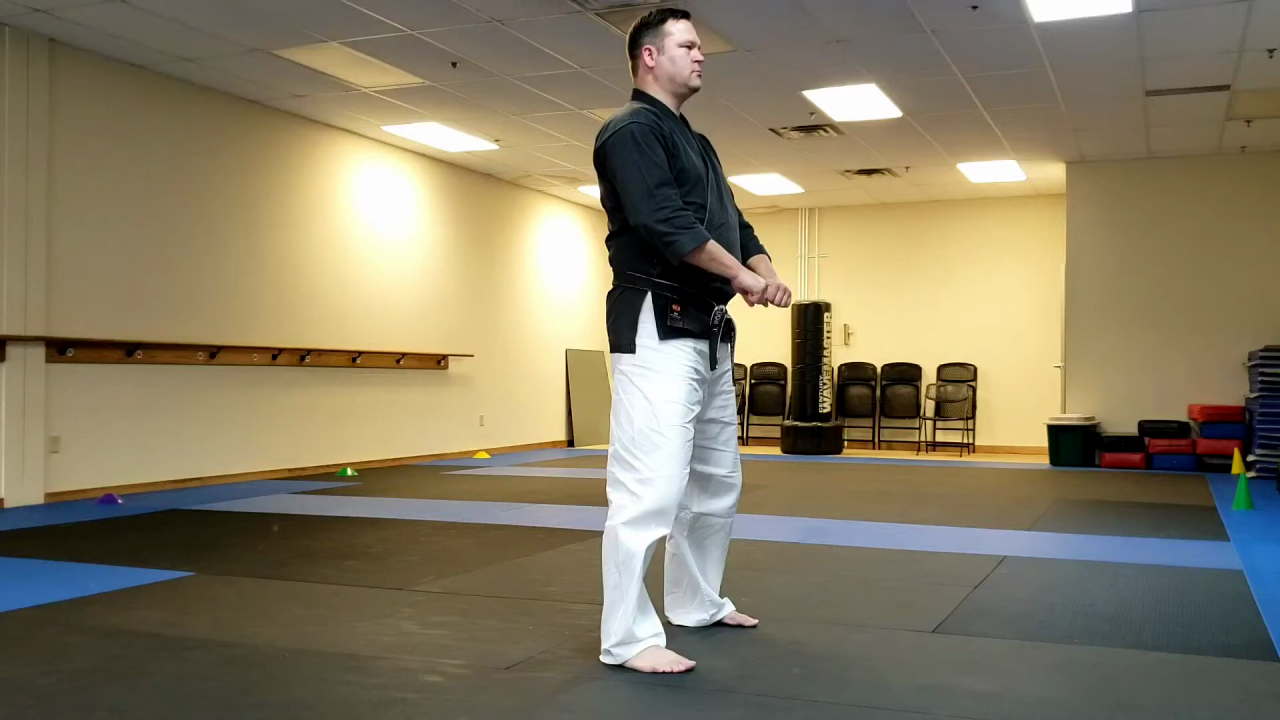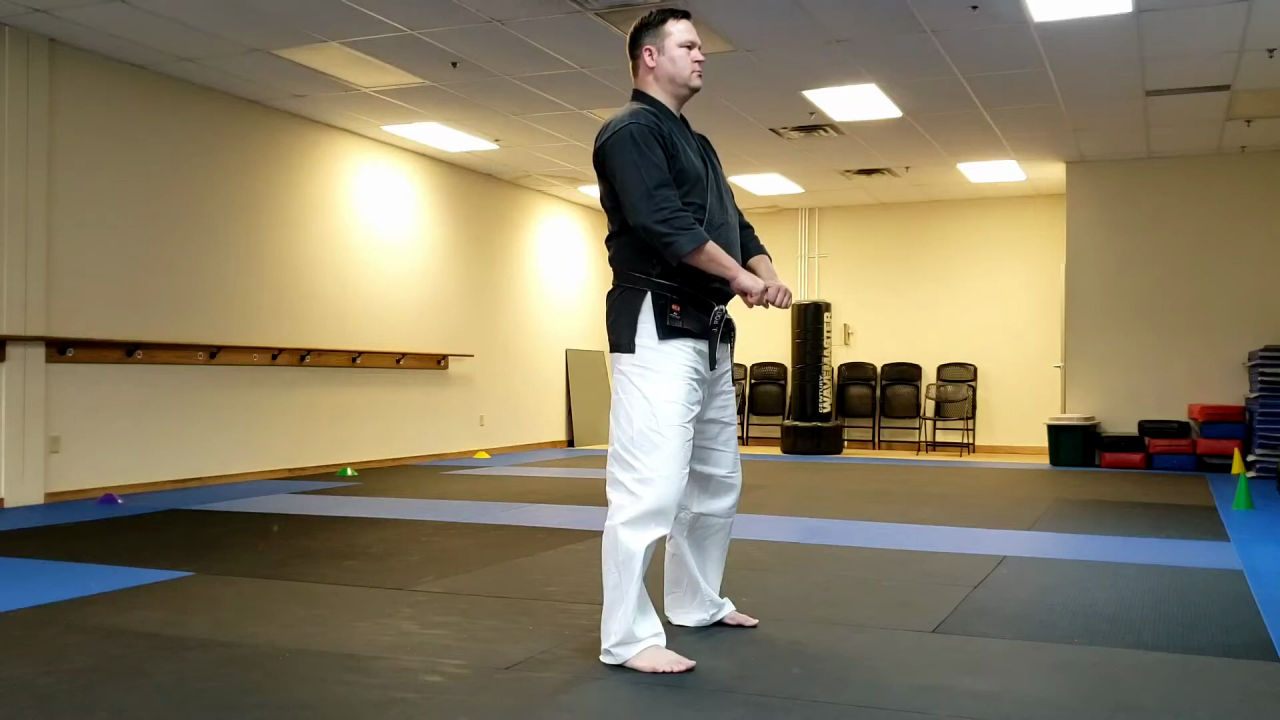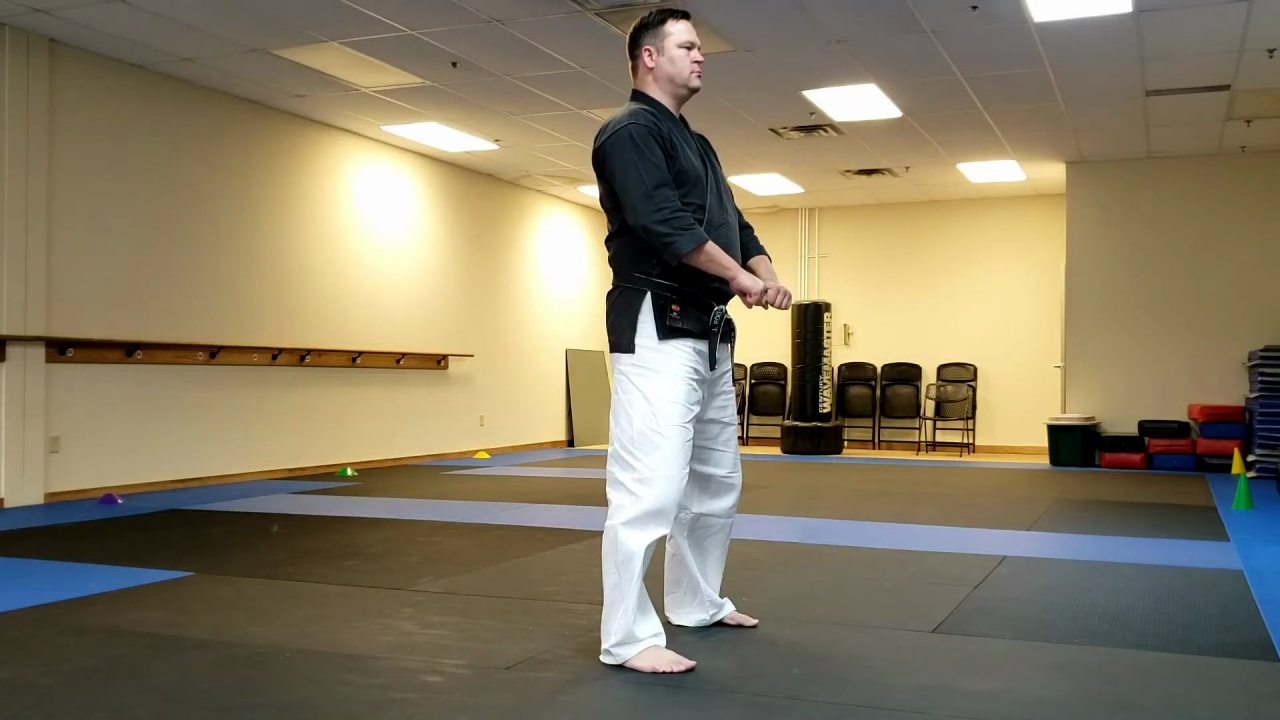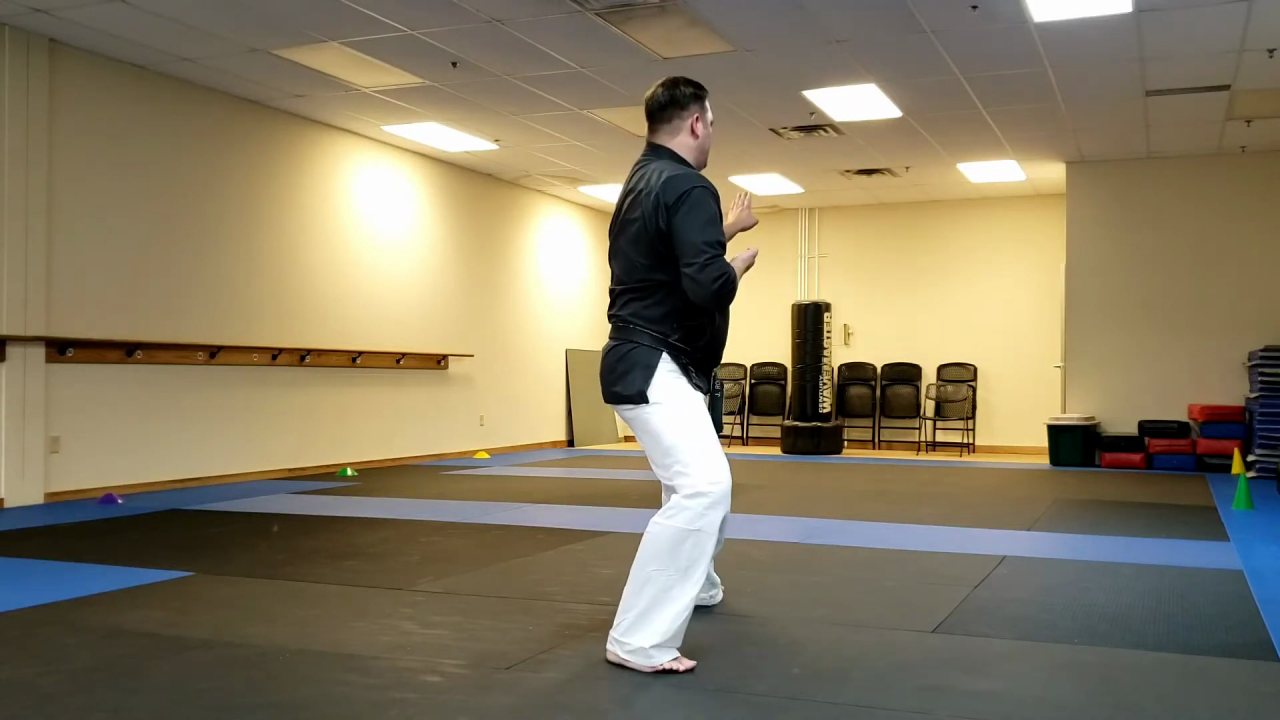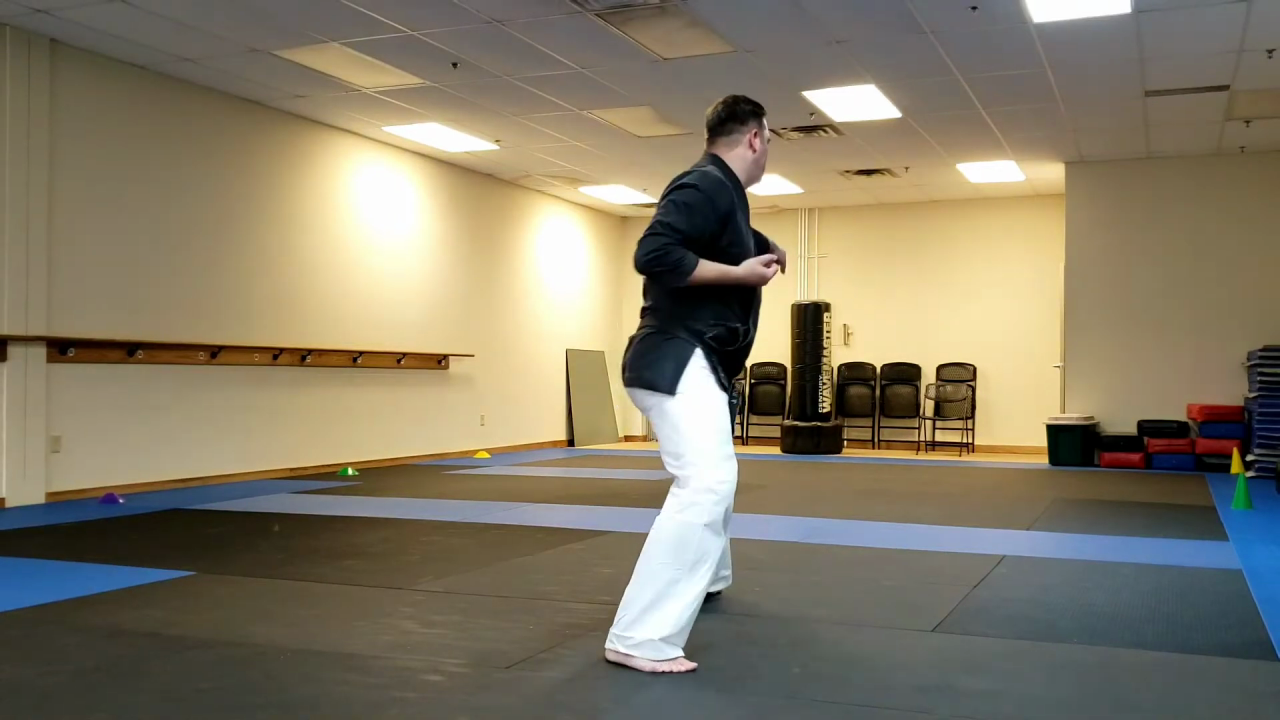
dt=1s
person 1, frame 1
left shoulder: (695, 144)
right shoulder: (631, 130)
left elbow: (733, 223)
right elbow: (664, 223)
left wrist: (767, 272)
right wrist: (741, 275)
left hip: (707, 329)
right hip: (658, 327)
left knee: (716, 481)
right knee: (651, 487)
left ankle: (695, 604)
right ankle: (627, 637)
person 1, frame 2
left shoulder: (695, 144)
right shoulder: (631, 131)
left elbow: (733, 223)
right elbow: (664, 223)
left wrist: (768, 275)
right wrist: (740, 276)
left hip: (708, 329)
right hip: (657, 326)
left knee: (716, 481)
right knee: (651, 486)
left ankle: (696, 603)
right ankle: (627, 637)
person 1, frame 3
left shoulder: (695, 145)
right shoulder: (630, 132)
left elbow: (732, 223)
right elbow: (663, 224)
left wrist: (767, 274)
right wrist: (740, 277)
left hip: (707, 329)
right hip: (656, 327)
left knee: (715, 481)
right knee: (650, 485)
left ankle: (696, 604)
right ankle: (628, 638)
person 1, frame 4
left shoulder: (642, 182)
right shoulder: (687, 187)
right elbow: (708, 285)
left wrist: (727, 229)
right wrist: (740, 262)
left hip: (645, 360)
right hip: (655, 366)
left knee: (694, 482)
right knee: (703, 488)
left ankle: (694, 584)
right ankle: (639, 640)
person 1, frame 5
left shoulder: (718, 191)
right shoulder: (706, 186)
right elbow: (653, 255)
left wrist: (761, 255)
right wrist: (741, 274)
left hip: (681, 358)
right hip: (680, 360)
left knee: (708, 477)
right knee: (703, 491)
left ankle: (706, 575)
right ankle: (640, 637)
